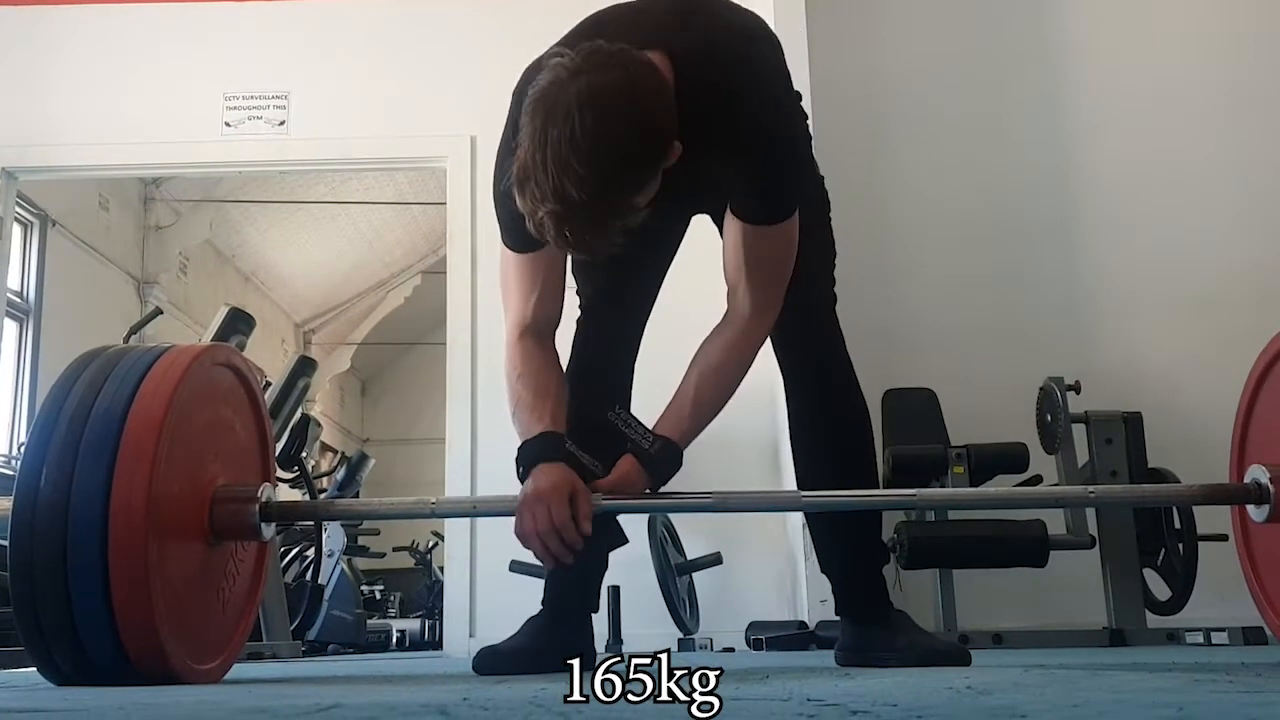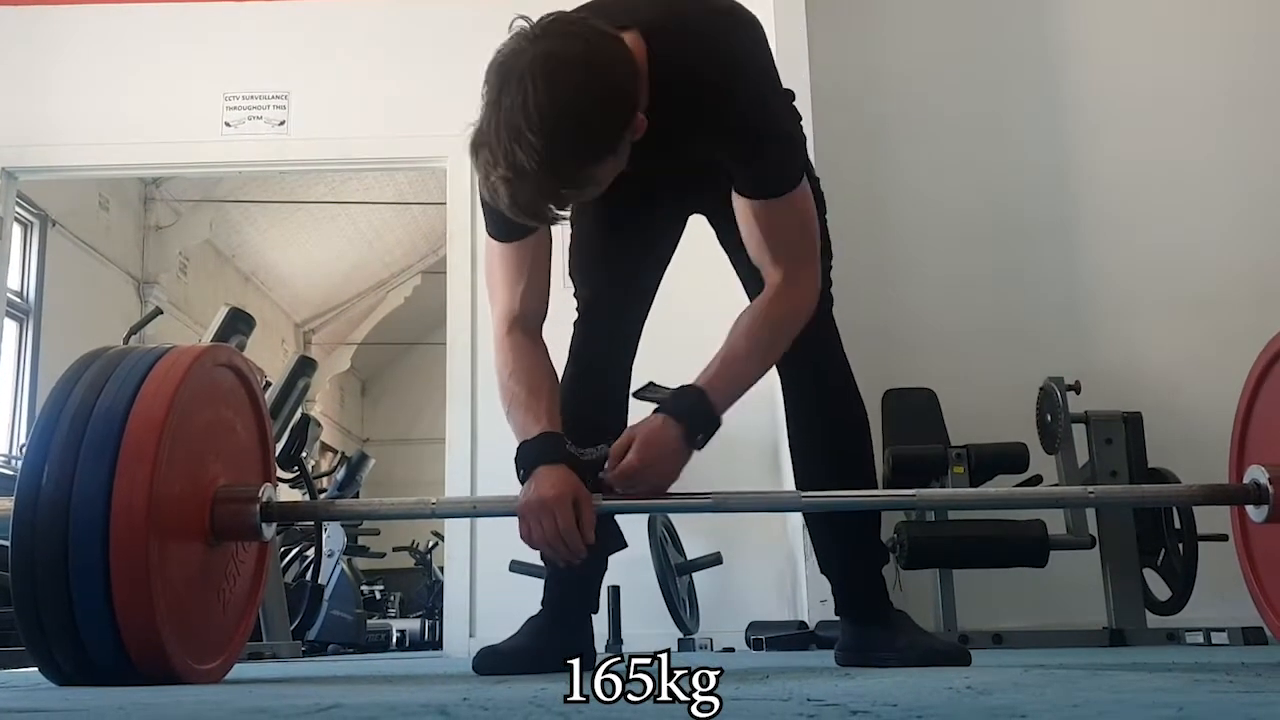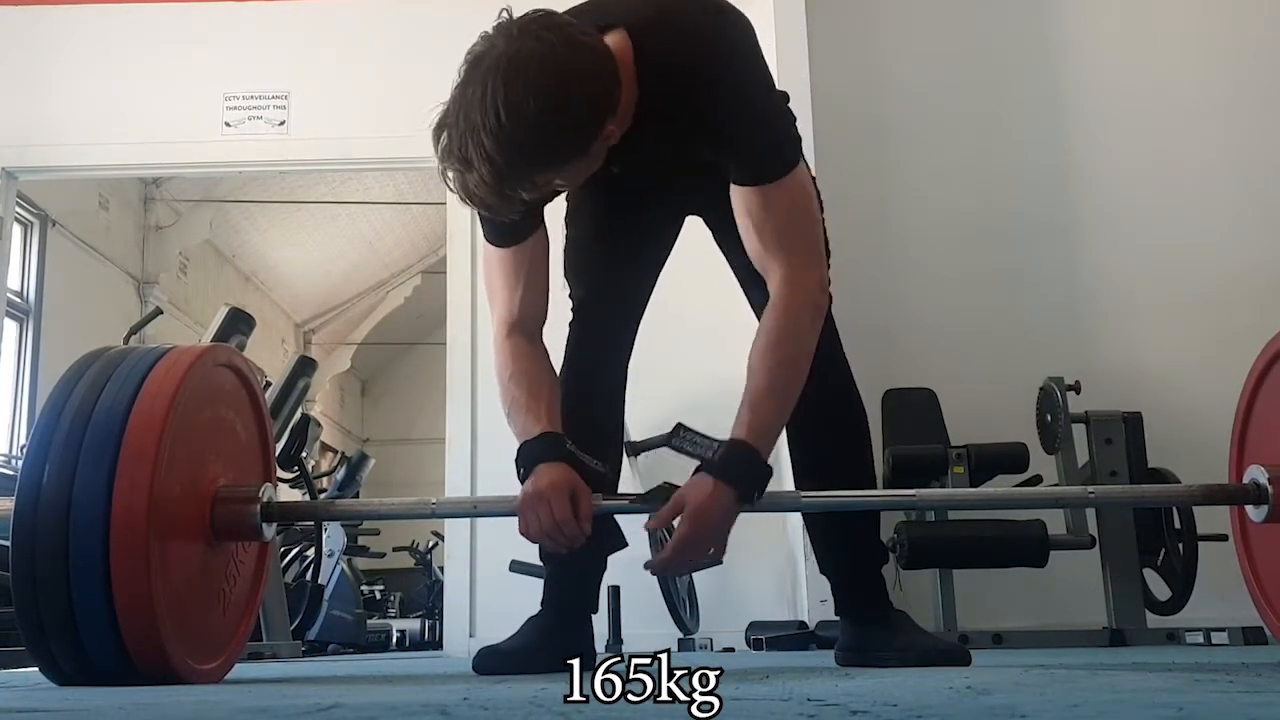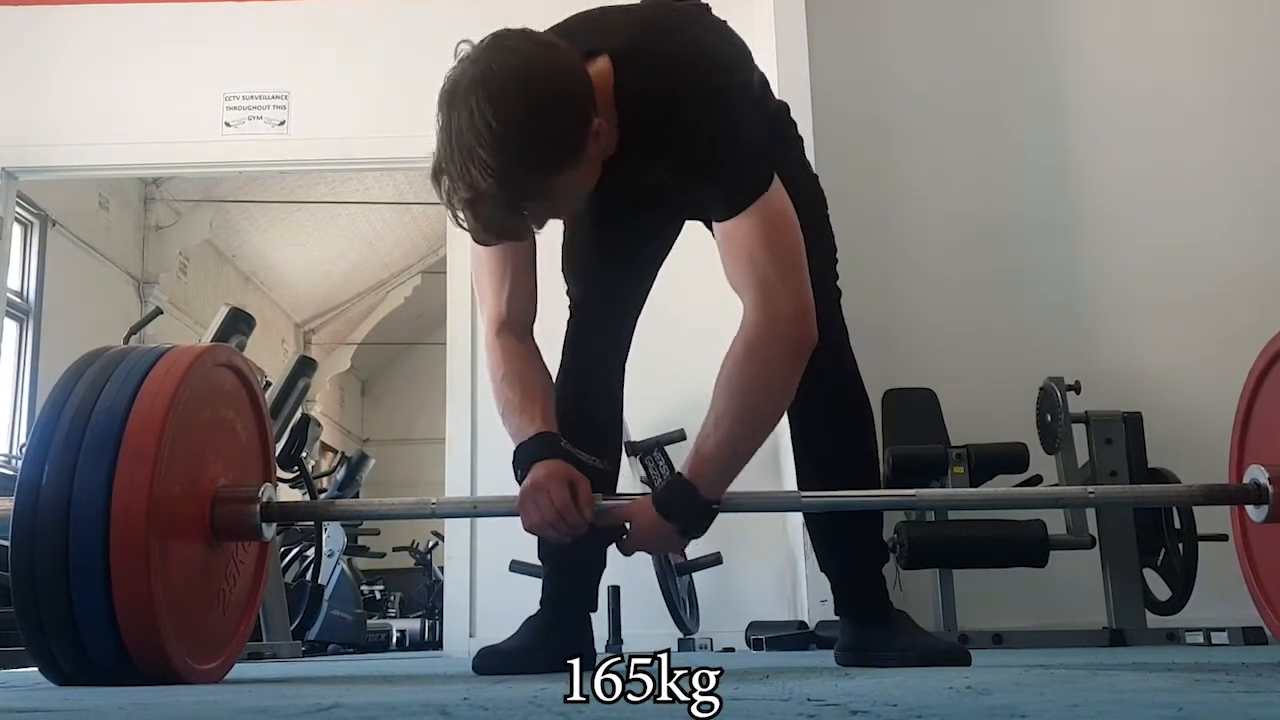
dt=0.2s
person 1, frame 1
left shoulder: (747, 90)
right shoulder: (537, 140)
left elbow: (752, 311)
right elbow: (530, 330)
left wrist: (658, 458)
right wrist: (544, 455)
left hip: (748, 158)
right hip: (613, 155)
left knee: (810, 339)
right knee: (601, 336)
left ankle: (868, 614)
right ankle: (566, 617)
person 1, frame 2
left shoulder: (725, 69)
right shoulder: (521, 136)
left elbow: (793, 284)
right elbow: (514, 323)
left wrist: (690, 419)
right wrist: (543, 457)
left hip: (738, 161)
right hip: (628, 174)
left knee: (814, 350)
right knee: (598, 337)
left ankle: (867, 614)
right ankle: (565, 617)
person 1, frame 3
left shoulder: (713, 64)
right shoulder: (507, 136)
left elbow: (799, 286)
right elbow: (516, 327)
left wrist: (735, 471)
right wrist: (542, 455)
left hip: (735, 156)
right hip: (620, 178)
left knee: (813, 342)
right knee: (595, 338)
left ankle: (865, 614)
right ankle: (565, 617)
person 1, frame 4
left shoulder: (698, 90)
right shoulder: (500, 149)
left elbow: (783, 323)
right elbow: (506, 329)
left wrist: (686, 500)
right wrist: (539, 452)
left hip: (747, 143)
right hip: (621, 171)
left knee: (818, 343)
right knee: (592, 336)
left ankle: (866, 614)
right ankle: (564, 618)
